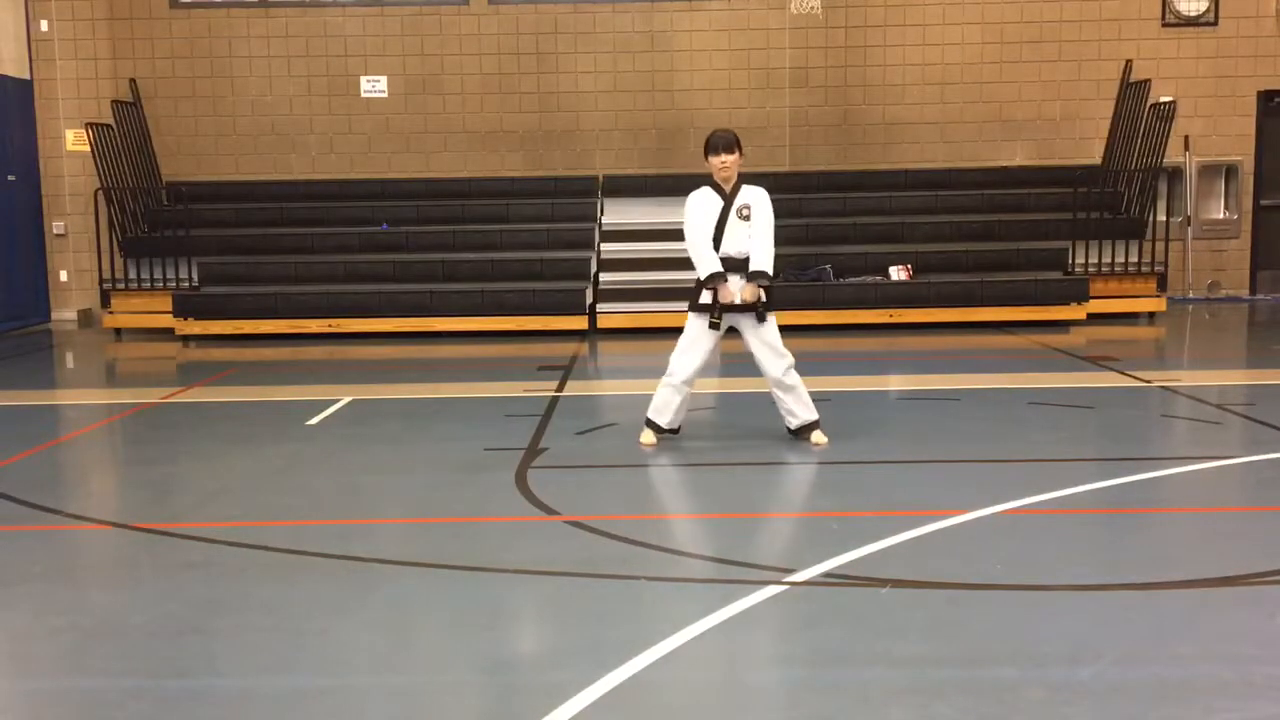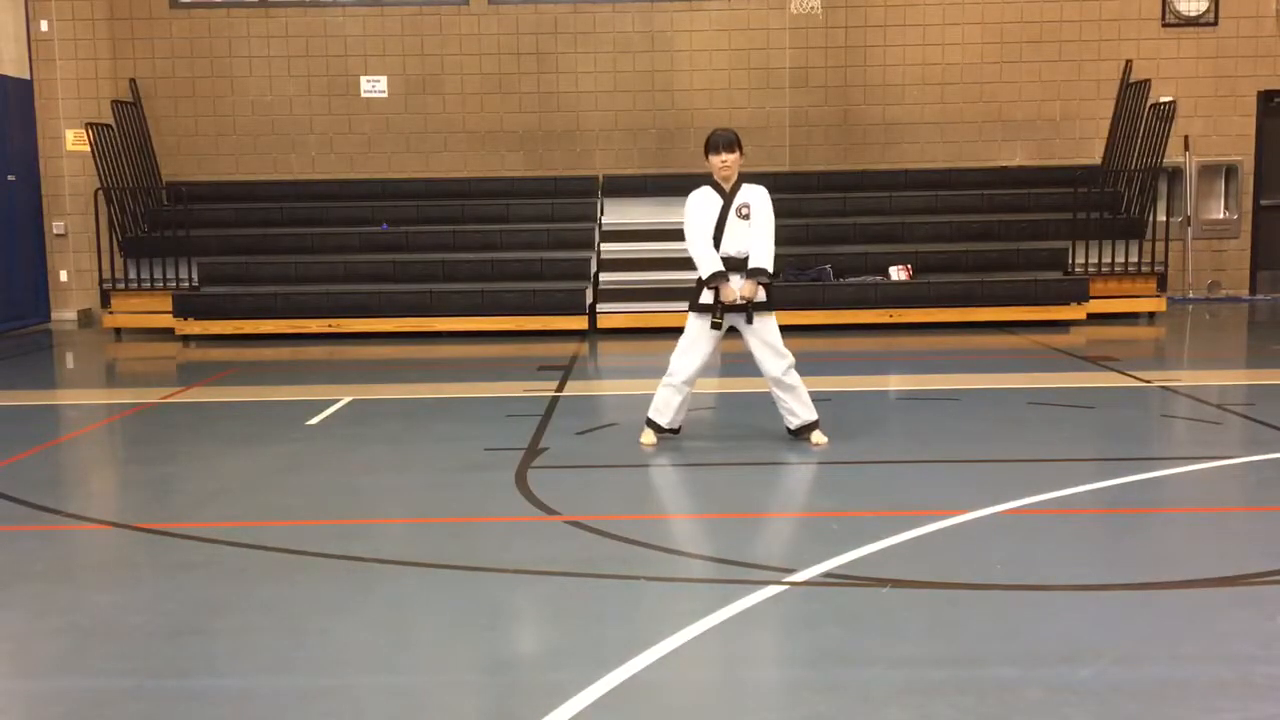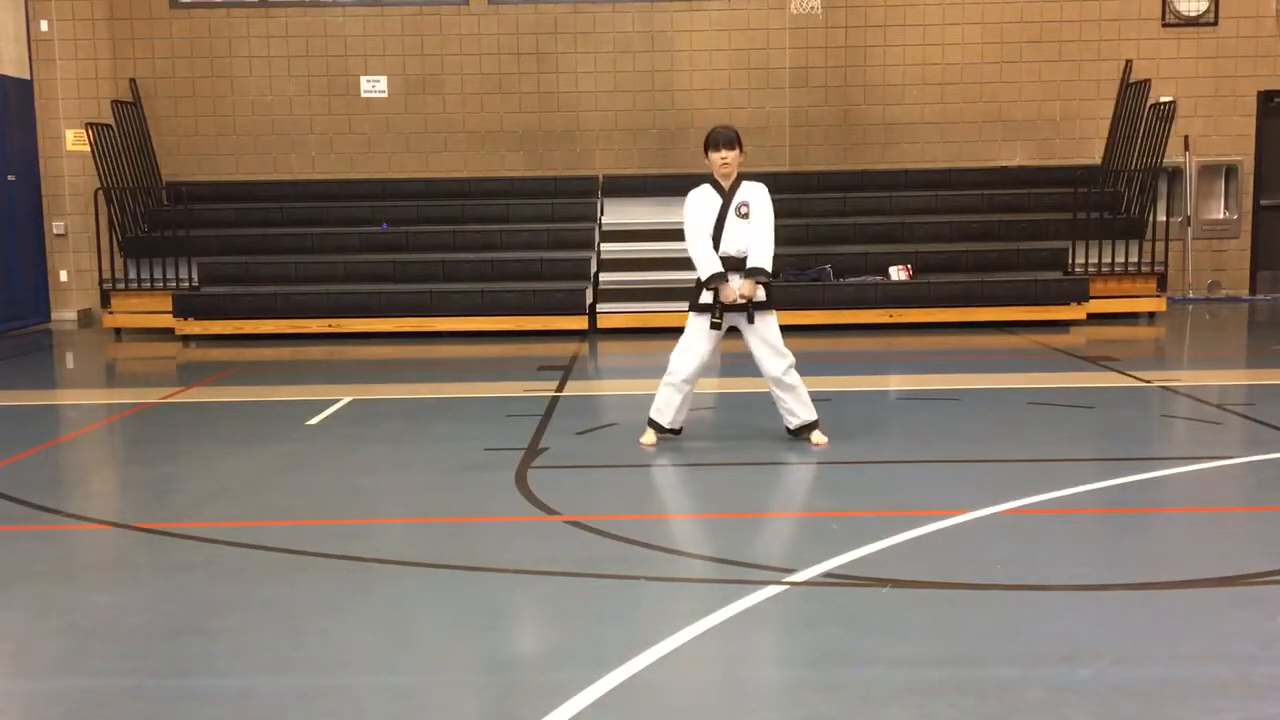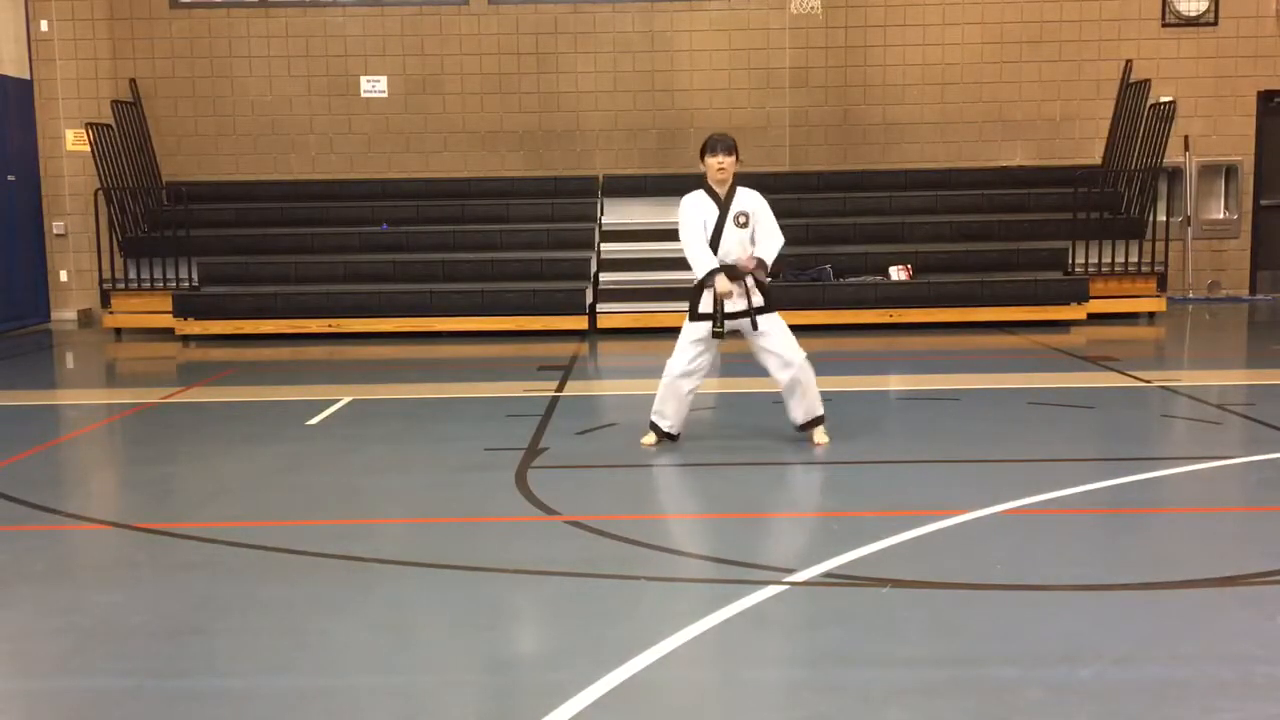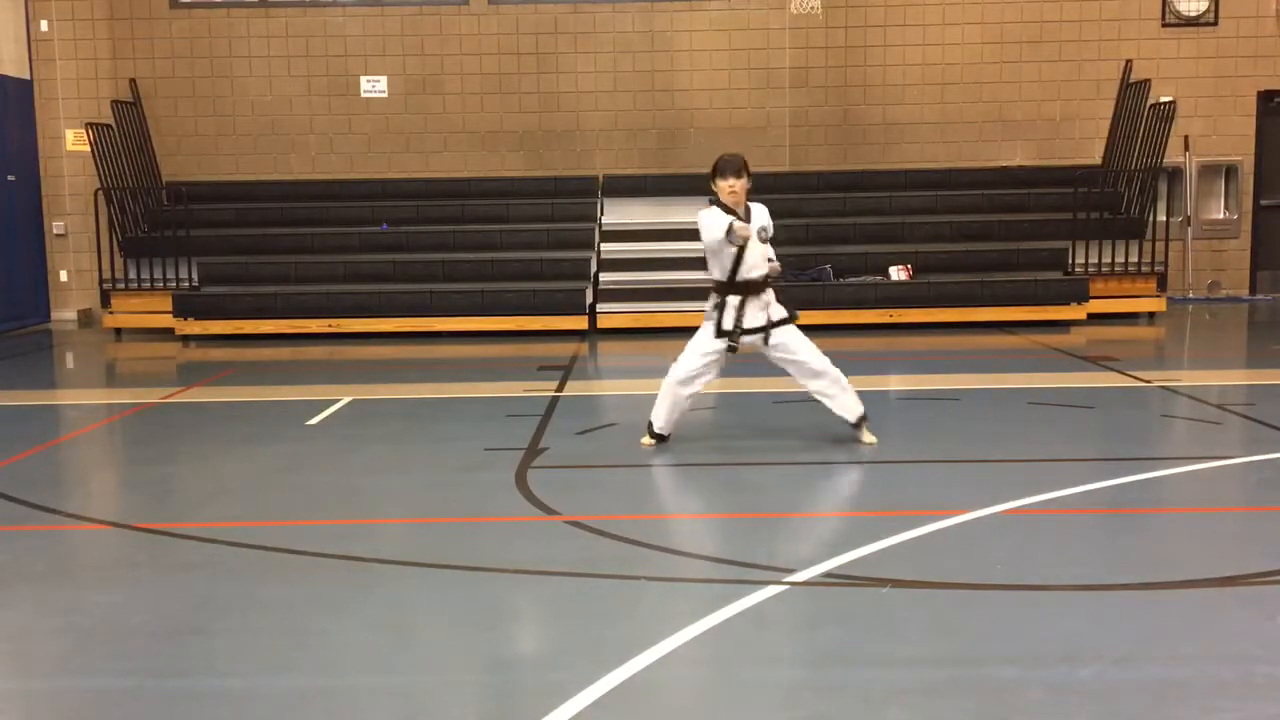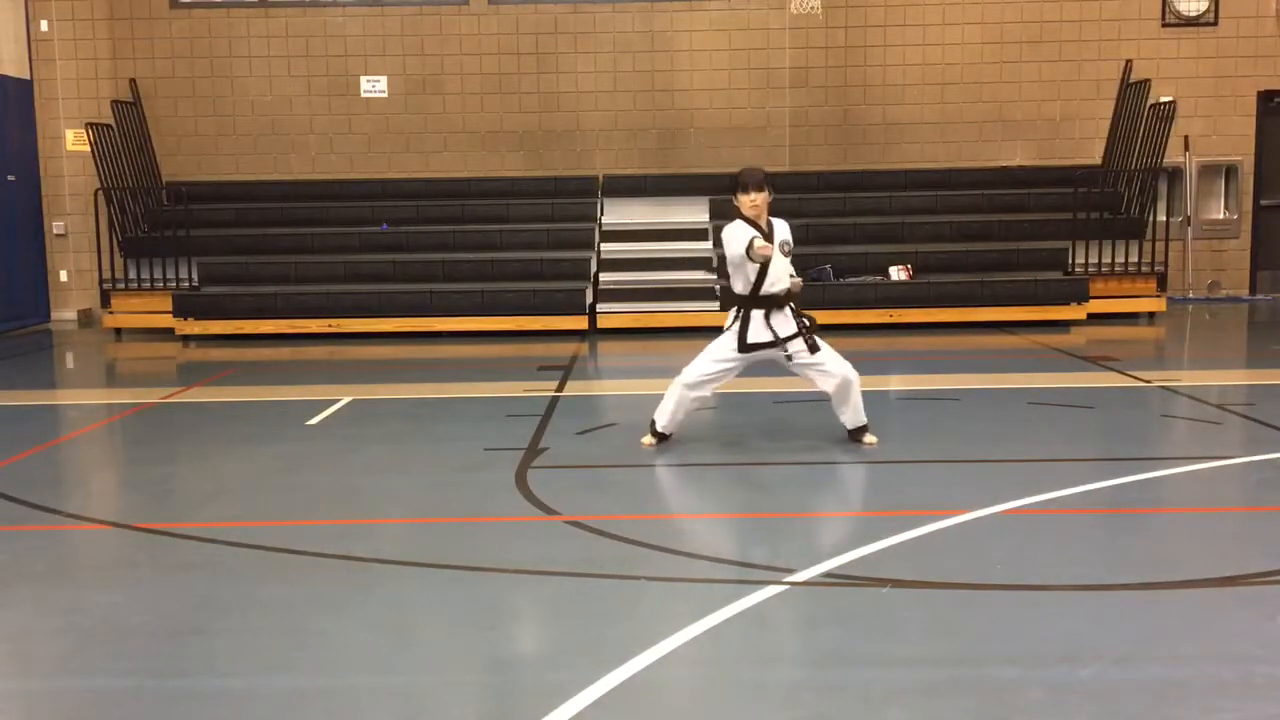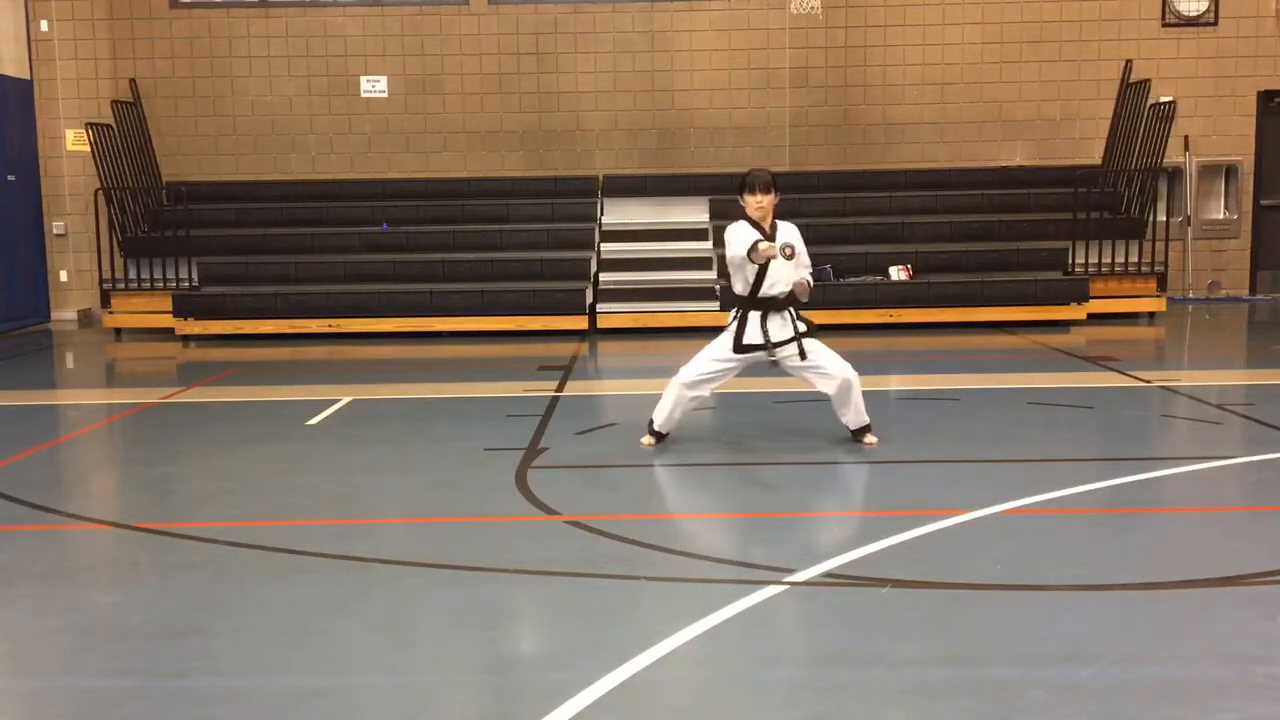
dt=0.2s
person 1, frame 1
left shoulder: (757, 196)
right shoulder: (698, 199)
left elbow: (763, 240)
right elbow: (698, 243)
left wrist: (755, 282)
right wrist: (720, 284)
left hip: (749, 286)
right hip: (710, 289)
left knee: (777, 362)
right knee: (685, 362)
left ankle: (807, 423)
right ankle: (657, 423)
person 1, frame 2
left shoulder: (757, 194)
right shoulder: (698, 199)
left elbow: (763, 238)
right elbow: (699, 243)
left wrist: (754, 279)
right wrist: (721, 282)
left hip: (750, 286)
right hip: (711, 288)
left knee: (776, 361)
right knee: (685, 362)
left ankle: (806, 423)
right ankle: (658, 423)
person 1, frame 3
left shoulder: (757, 192)
right shoulder: (697, 197)
left elbow: (762, 237)
right elbow: (698, 243)
left wrist: (752, 278)
right wrist: (720, 282)
left hip: (750, 284)
right hip: (711, 286)
left knee: (777, 361)
right knee: (686, 362)
left ankle: (805, 423)
right ankle: (659, 424)
person 1, frame 4
left shoulder: (751, 199)
right shoulder: (692, 202)
left elbow: (772, 237)
right elbow: (694, 245)
left wrist: (757, 262)
right wrist: (717, 277)
left hip: (749, 293)
right hip: (709, 295)
left knee: (790, 358)
right knee: (681, 367)
left ankle: (811, 421)
right ankle: (662, 427)
person 1, frame 5
left shoulder: (760, 212)
right shoulder: (709, 216)
right elbow: (720, 232)
left wrist: (770, 264)
right wrist: (736, 231)
left hip: (765, 308)
right hip: (727, 312)
left knee: (816, 365)
right knee: (683, 373)
left ankle: (857, 421)
right ankle: (658, 429)
person 1, frame 6
left shoulder: (782, 227)
right shoulder: (734, 232)
right elbow: (743, 250)
left wrist: (791, 280)
right wrist: (756, 249)
left hip: (785, 321)
right hip: (746, 325)
left knee: (841, 374)
right knee: (693, 378)
left ankle: (857, 427)
right ankle: (660, 428)
person 1, frame 7
left shoulder: (790, 231)
right shoulder: (736, 232)
left elbow: (803, 270)
right elbow: (741, 252)
left wrist: (803, 285)
right wrist: (757, 251)
left hip: (786, 325)
right hip: (746, 327)
left knee: (843, 375)
right knee: (689, 378)
left ankle: (859, 427)
right ankle: (658, 428)
